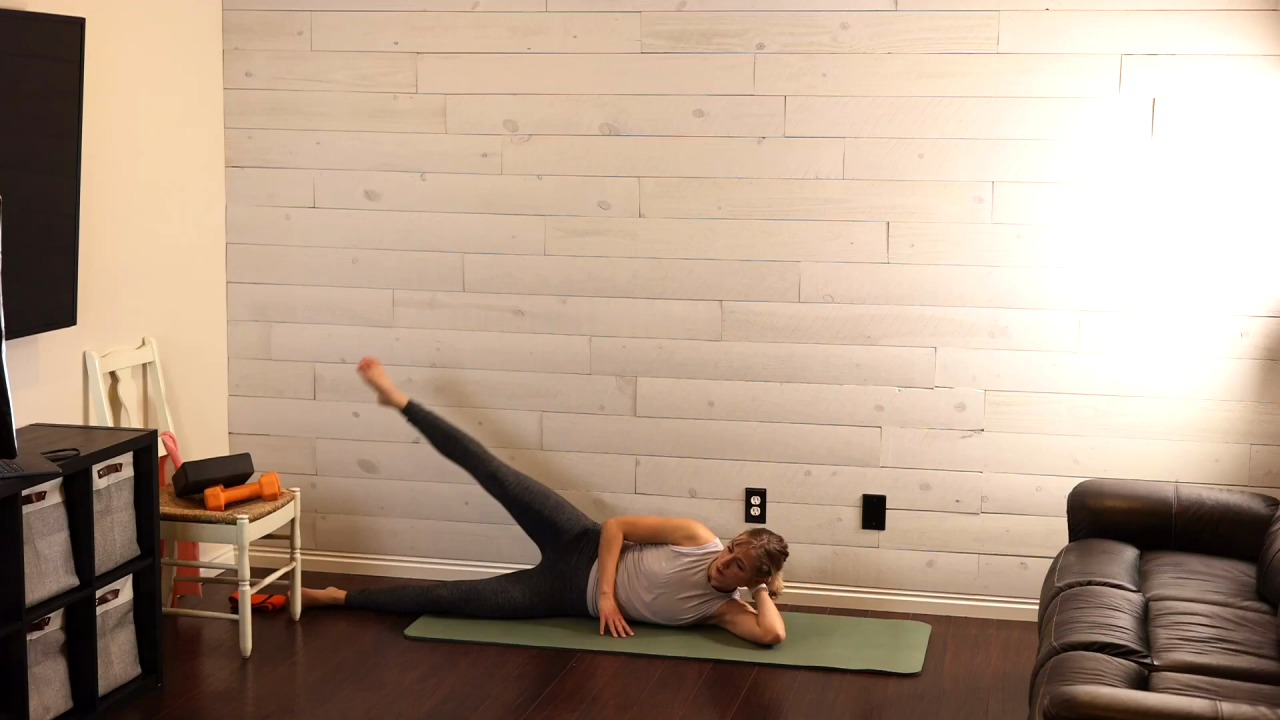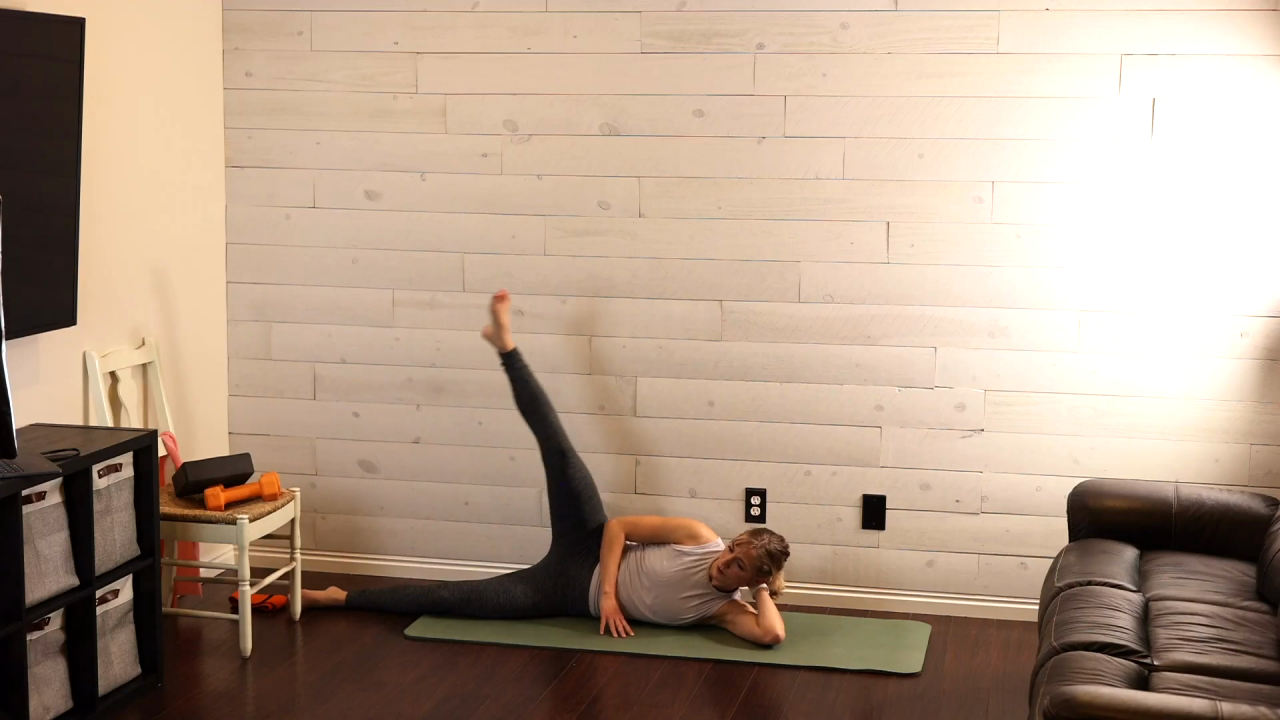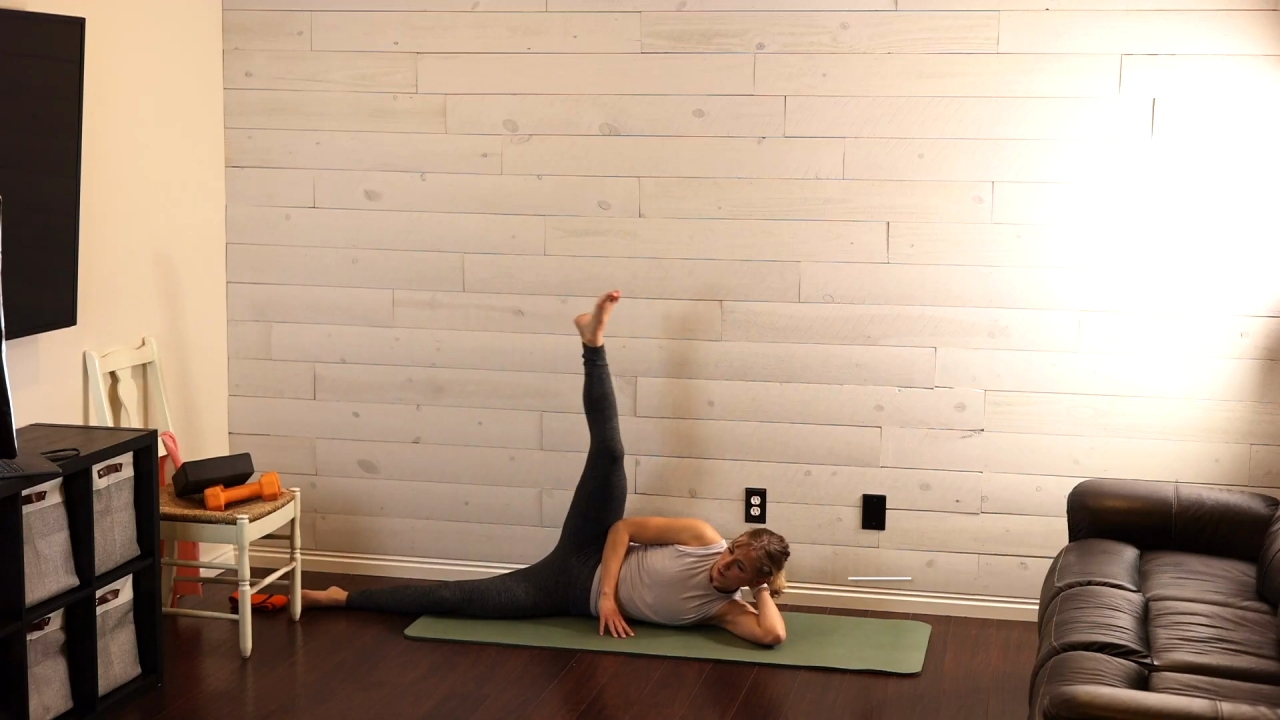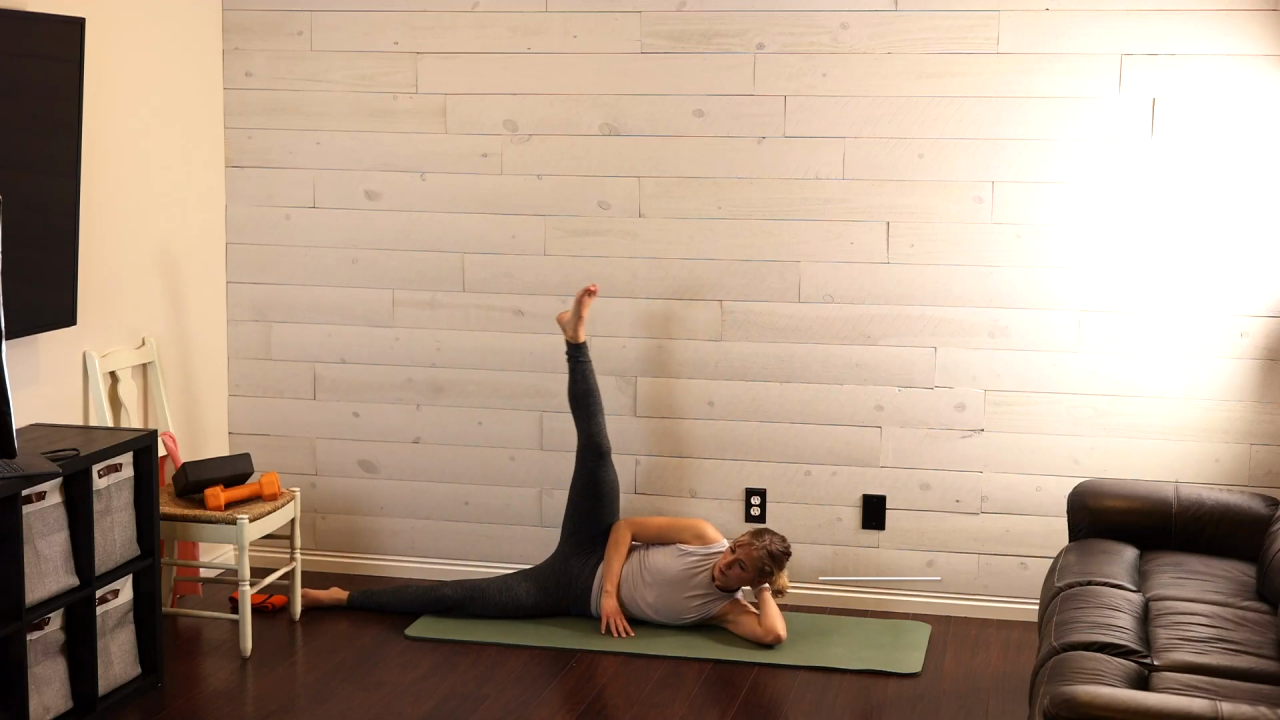
dt=0.2s
person 1, frame 1
left shoulder: (727, 609)
right shoulder: (700, 538)
left elbow: (773, 634)
right elbow: (616, 527)
left wrist: (762, 592)
right wrist: (607, 594)
left hip: (573, 598)
right hip: (583, 558)
left knee: (454, 598)
right knee: (490, 472)
left ankle: (338, 597)
right ankle: (400, 401)
person 1, frame 2
left shoulder: (723, 607)
right shoulder: (698, 537)
left elbow: (771, 635)
right elbow: (619, 526)
left wrist: (762, 590)
right wrist: (609, 593)
left hip: (575, 598)
right hip: (587, 556)
left knee: (454, 599)
right knee: (558, 447)
left ankle: (341, 599)
right ankle: (505, 344)
person 1, frame 3
left shoulder: (724, 607)
right shoulder: (703, 538)
left elbow: (772, 635)
right elbow: (623, 528)
left wrist: (764, 591)
right wrist: (609, 593)
left hip: (579, 598)
right hip: (589, 557)
left knee: (455, 598)
right knee: (608, 449)
left ankle: (341, 599)
person 1, frame 4
left shoulder: (726, 608)
right shoulder: (705, 538)
left elbow: (773, 635)
right elbow: (627, 527)
left wrist: (765, 590)
right wrist: (611, 592)
left hip: (576, 598)
right hip: (593, 556)
left knee: (457, 598)
right knee: (596, 449)
left ankle: (342, 599)
right ankle: (576, 337)
